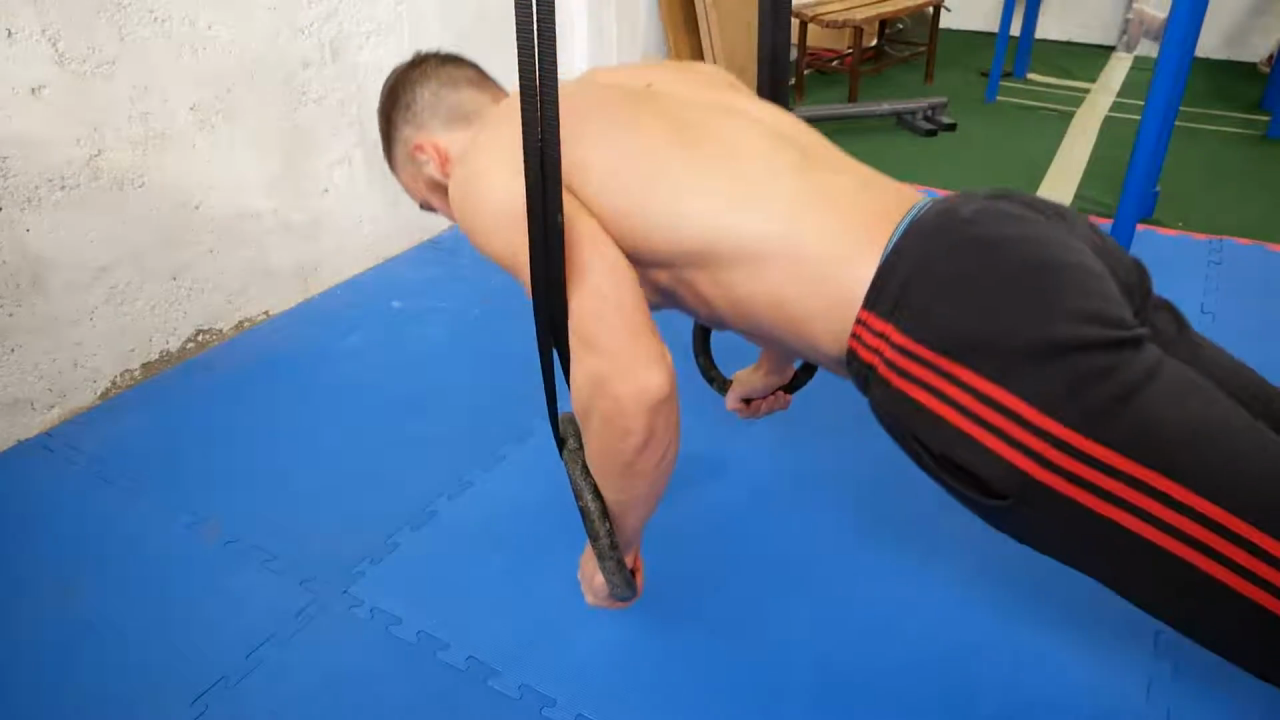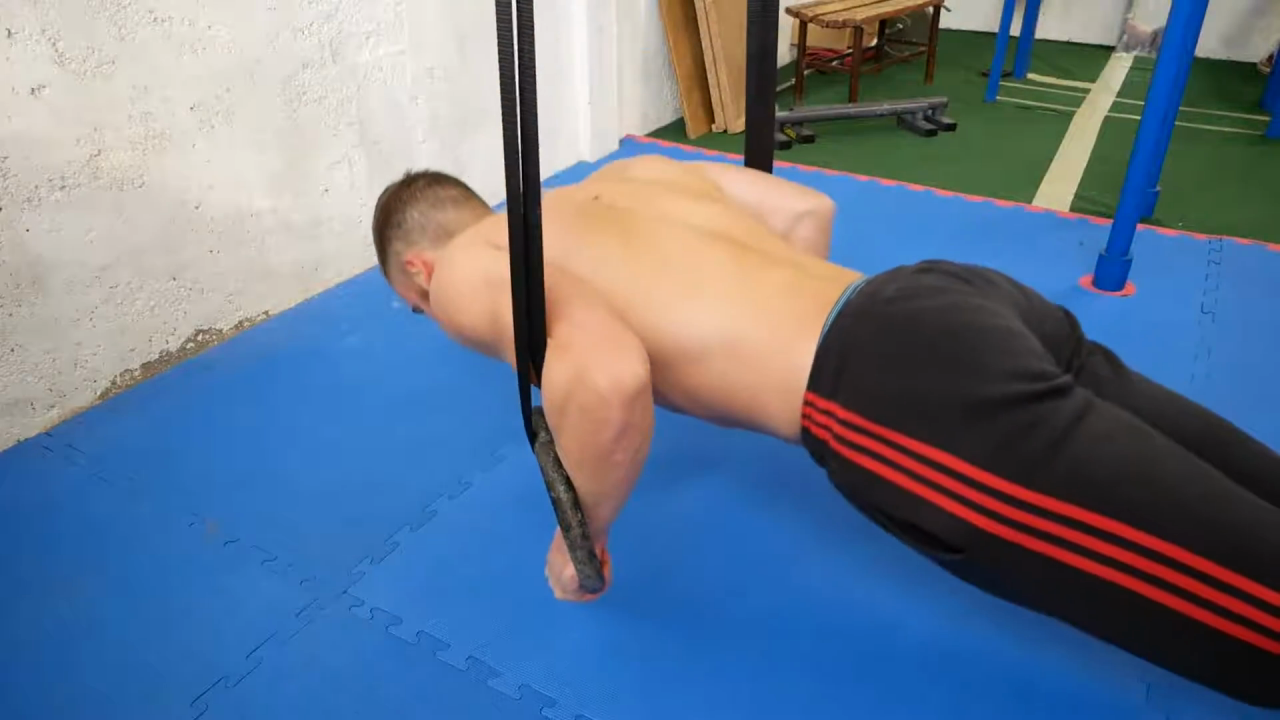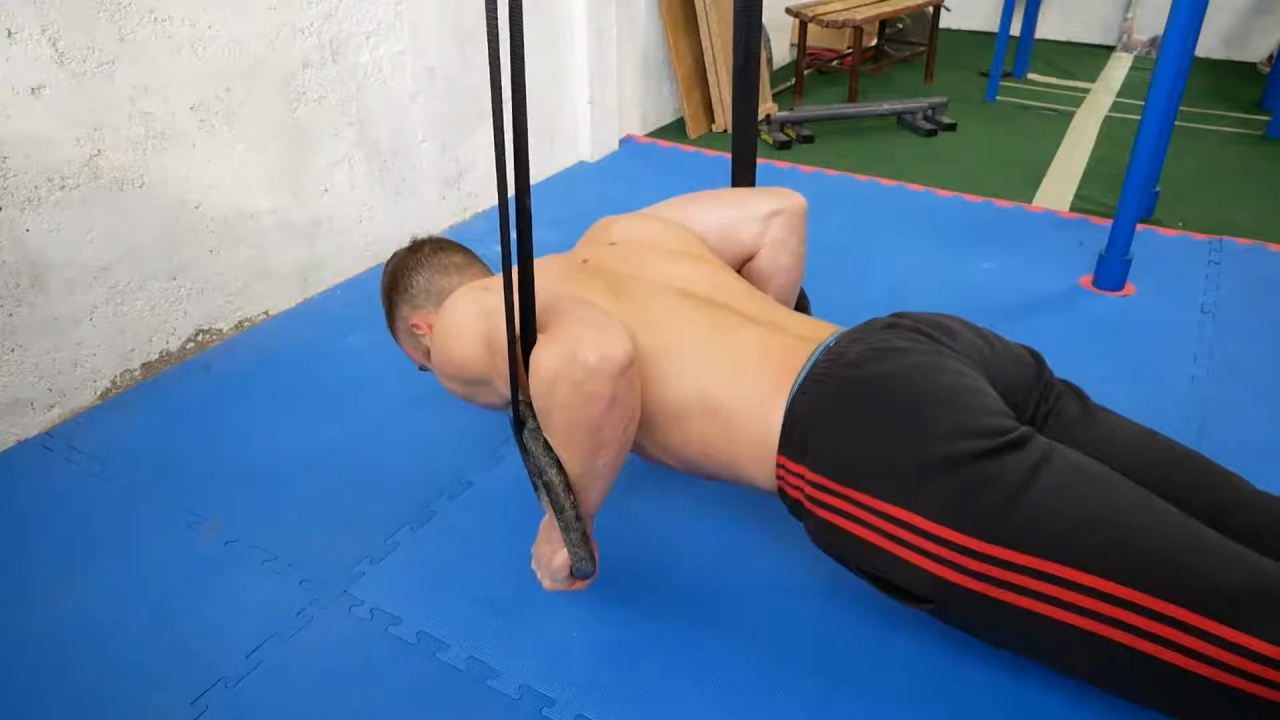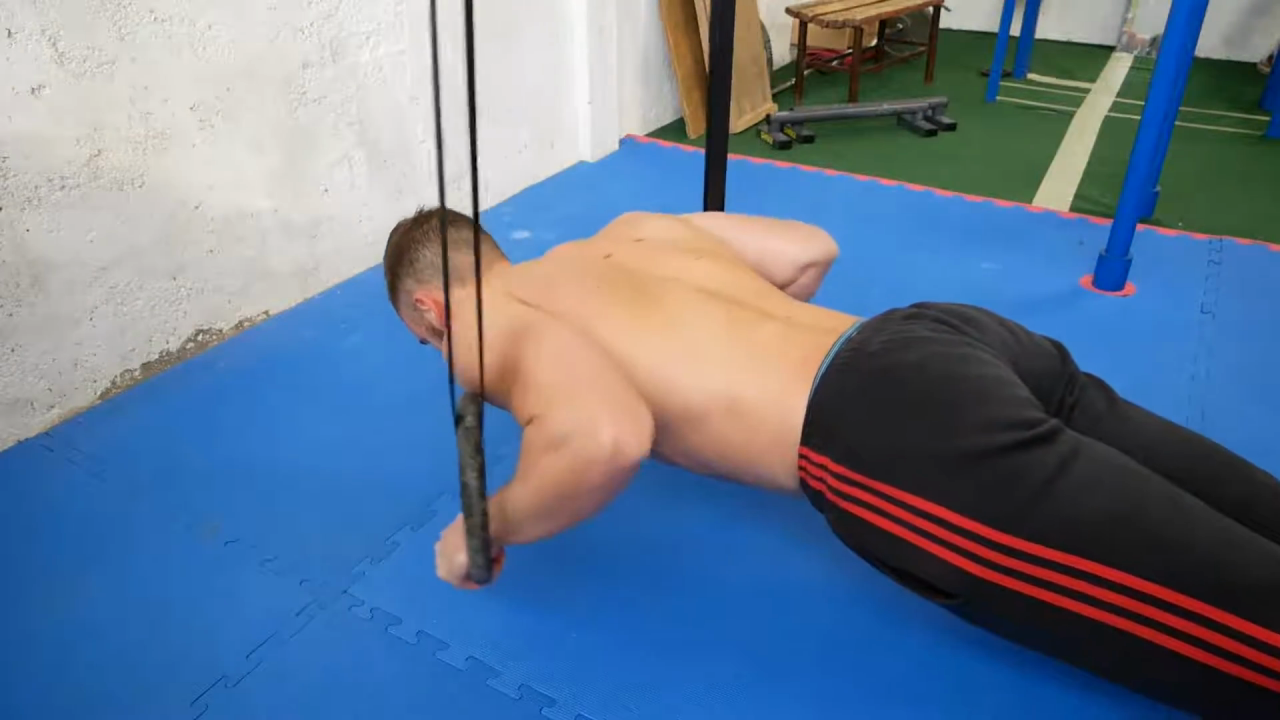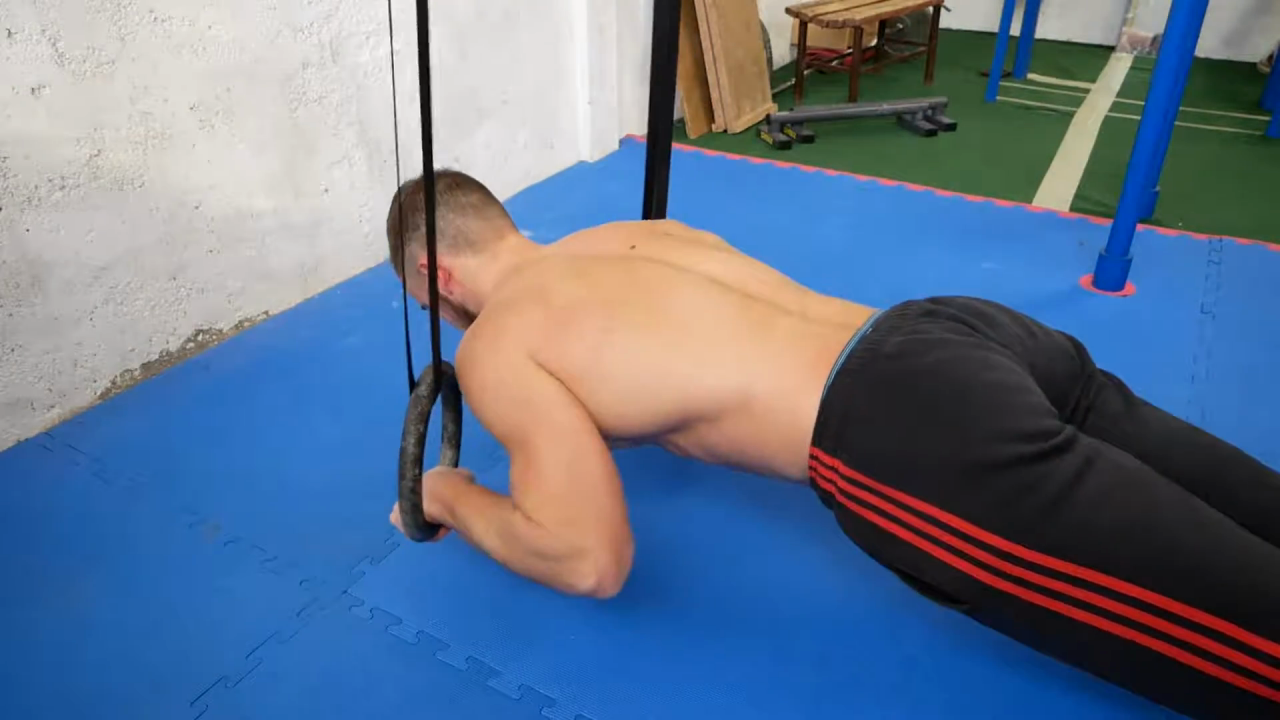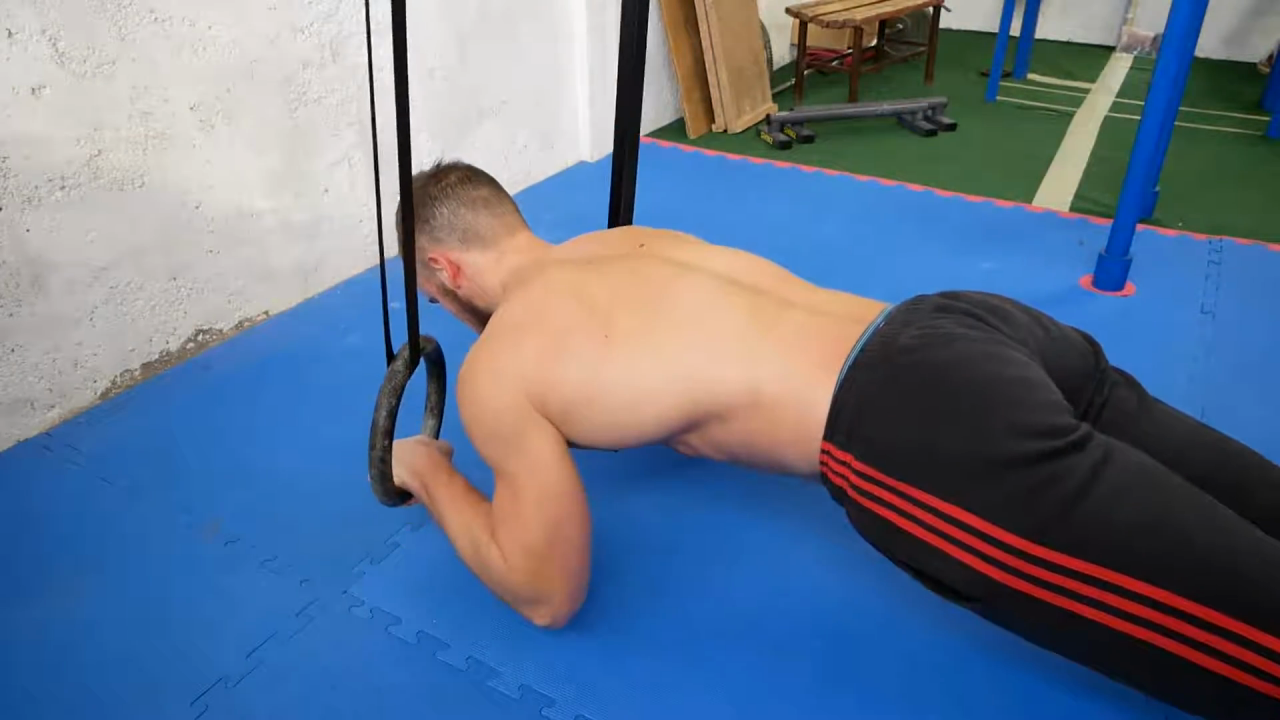
dt=0.4s
person 1, frame 1
left shoulder: (492, 166)
right shoulder: (646, 84)
left elbow: (631, 388)
left wrist: (613, 552)
right wrist: (773, 367)
left hip: (966, 330)
right hip: (1021, 239)
person 1, frame 2
left shoulder: (469, 270)
right shoulder: (621, 177)
left elbow: (608, 379)
right elbow: (810, 212)
left wrist: (580, 541)
left hip: (900, 396)
right hip: (957, 300)
person 1, frame 3
left shoulder: (464, 325)
right shoulder: (612, 236)
left elbow: (596, 354)
right elbow: (780, 210)
left wrist: (567, 525)
left hip: (870, 446)
right hip: (930, 346)
person 1, frame 4
left shoulder: (482, 328)
right shoulder: (624, 232)
left elbow: (609, 436)
right elbow: (811, 246)
left wrist: (490, 530)
left hip: (897, 440)
right hip: (952, 339)
person 1, frame 5
left shoulder: (493, 349)
right shoulder: (629, 234)
left elbow: (594, 558)
left wrist: (448, 498)
left hip: (916, 442)
right hip: (962, 332)
person 1, frame 6
left shoulder: (495, 372)
right shoulder: (616, 241)
left elbow: (549, 593)
left wrist: (429, 474)
left hip: (930, 437)
right hip: (969, 326)
